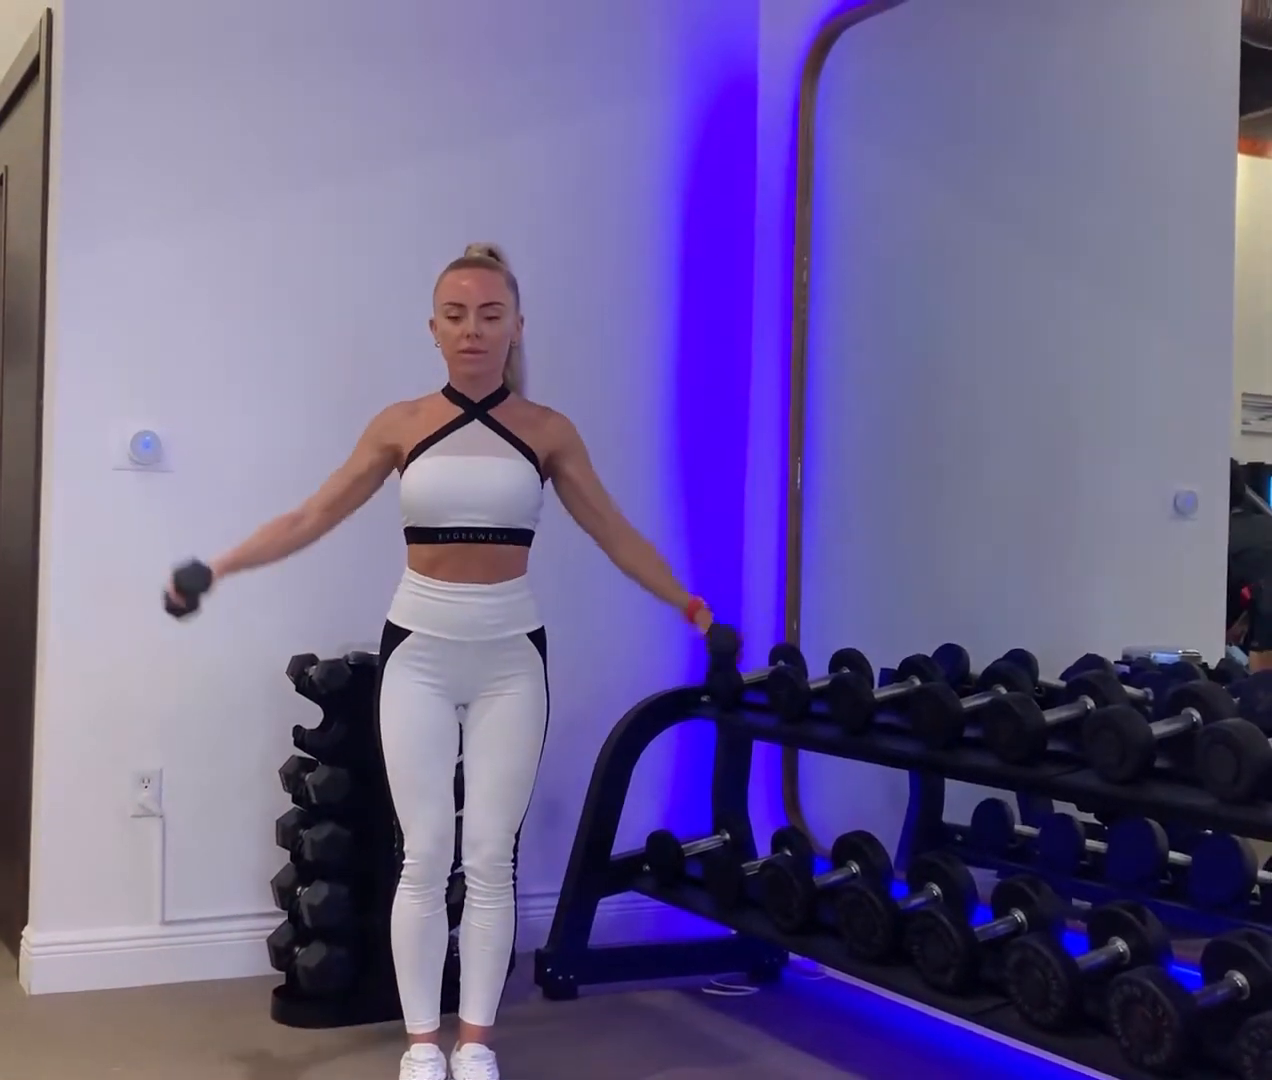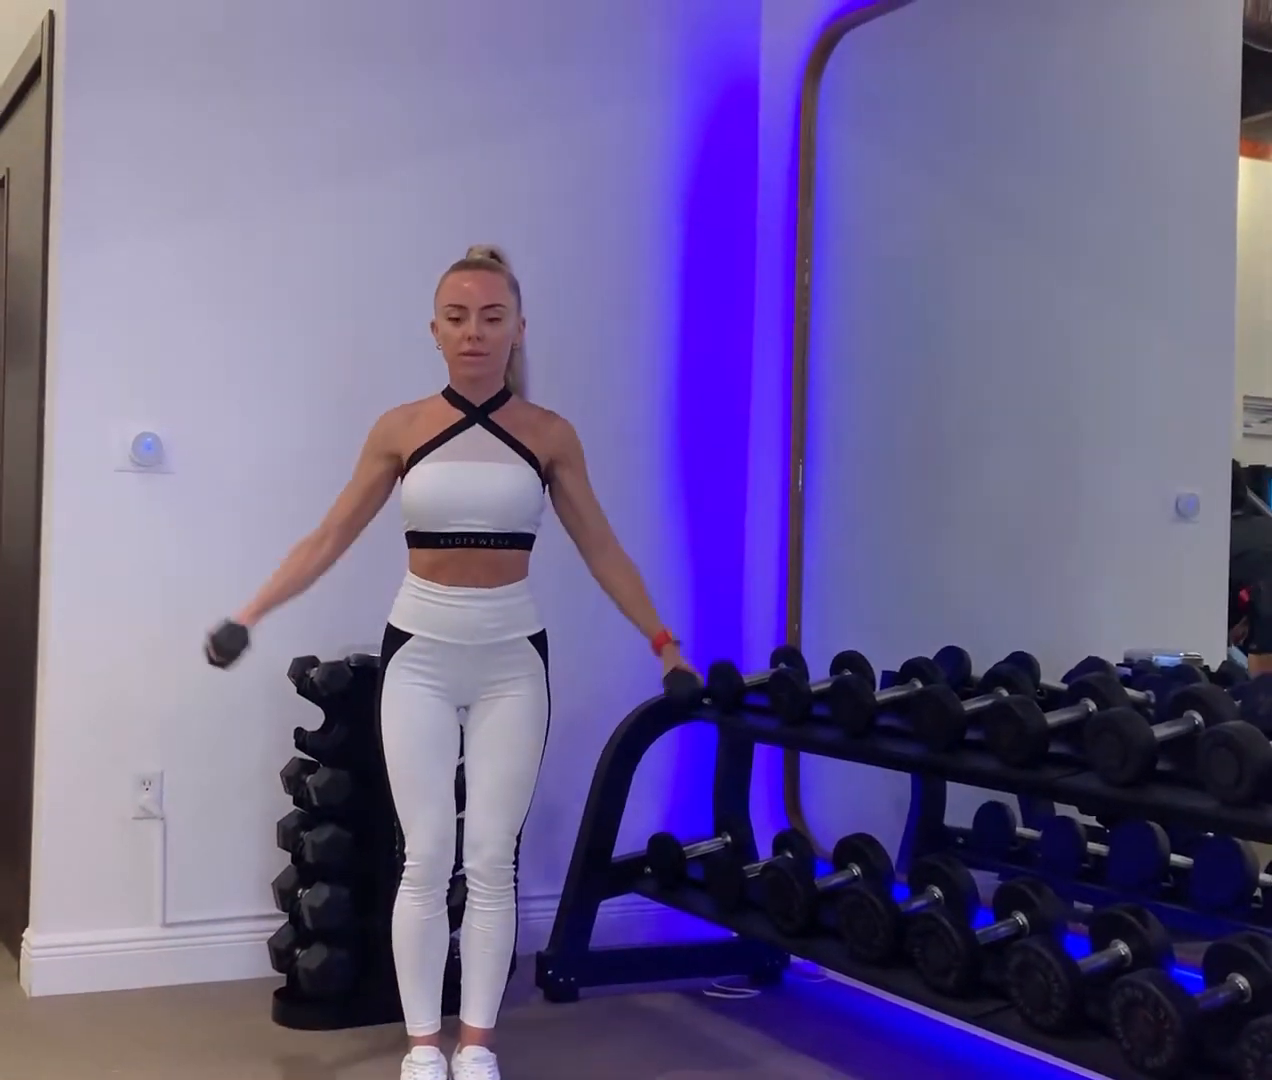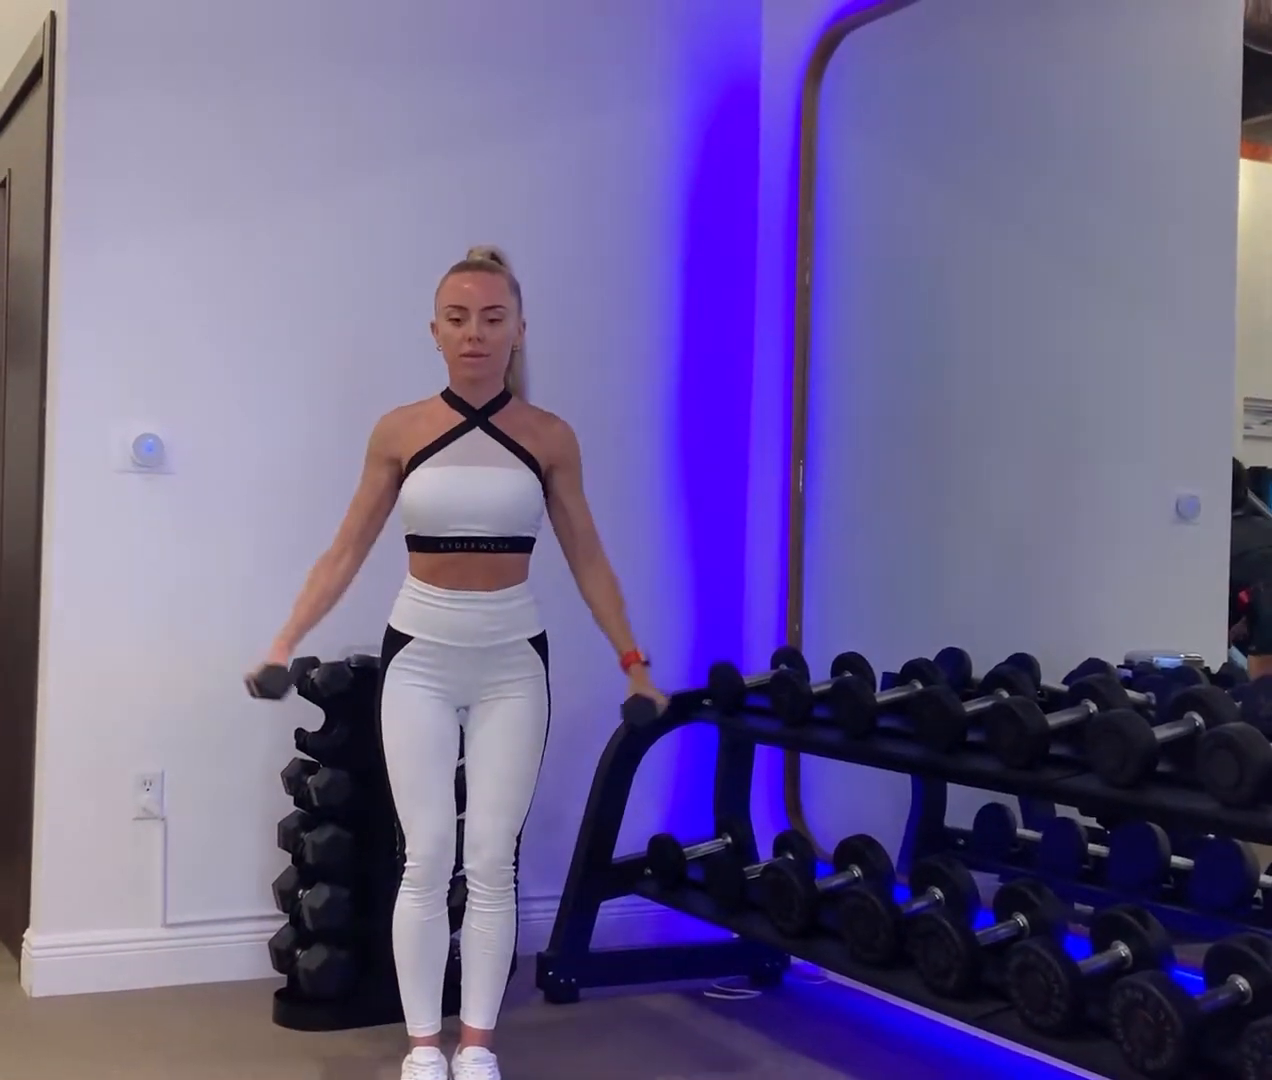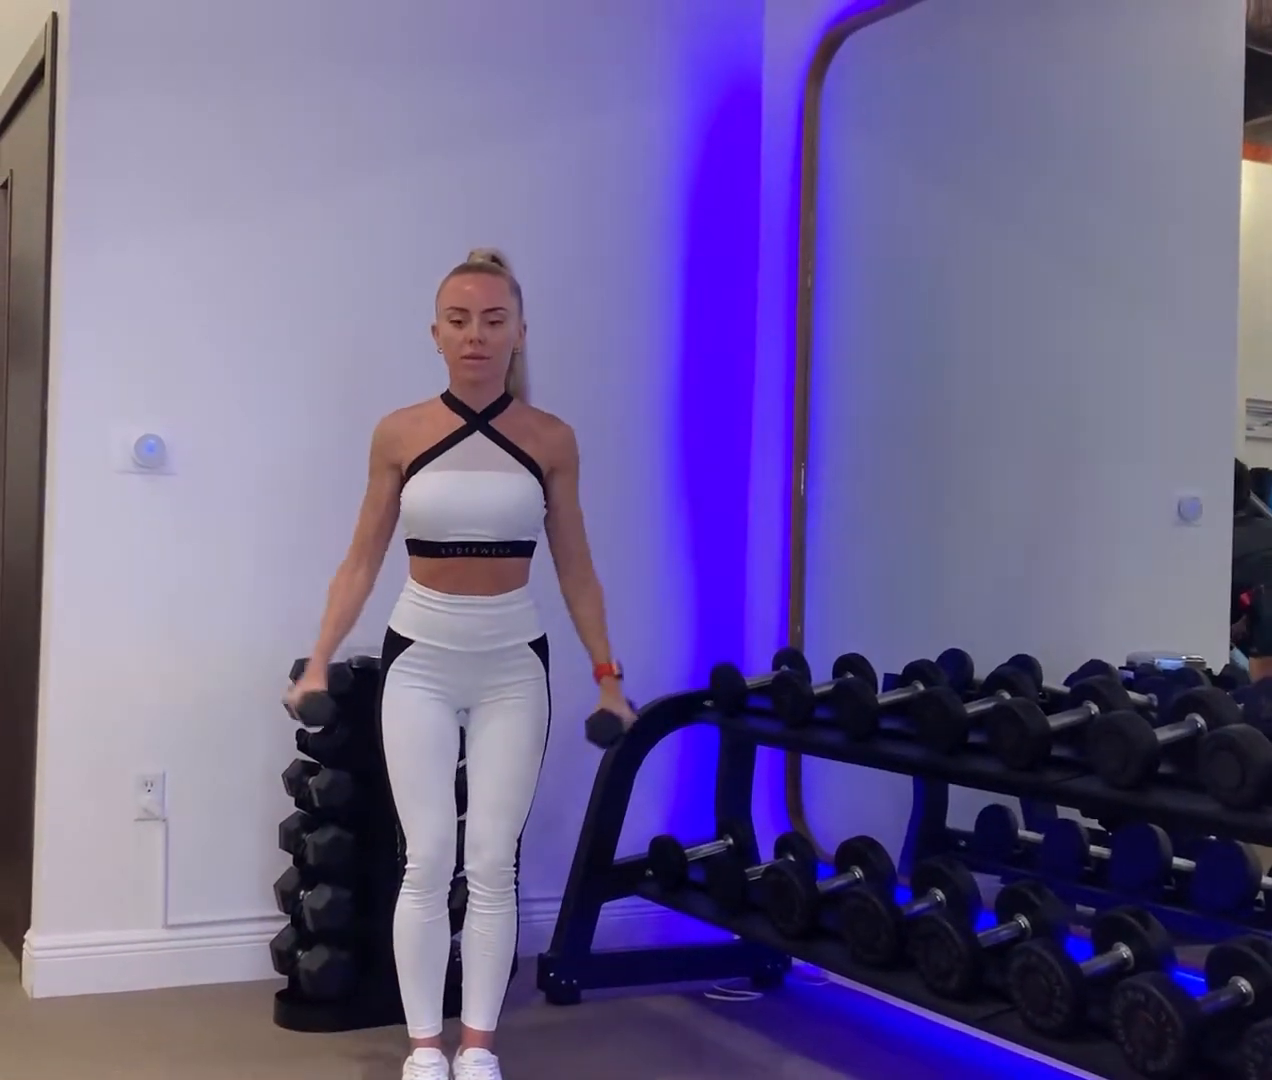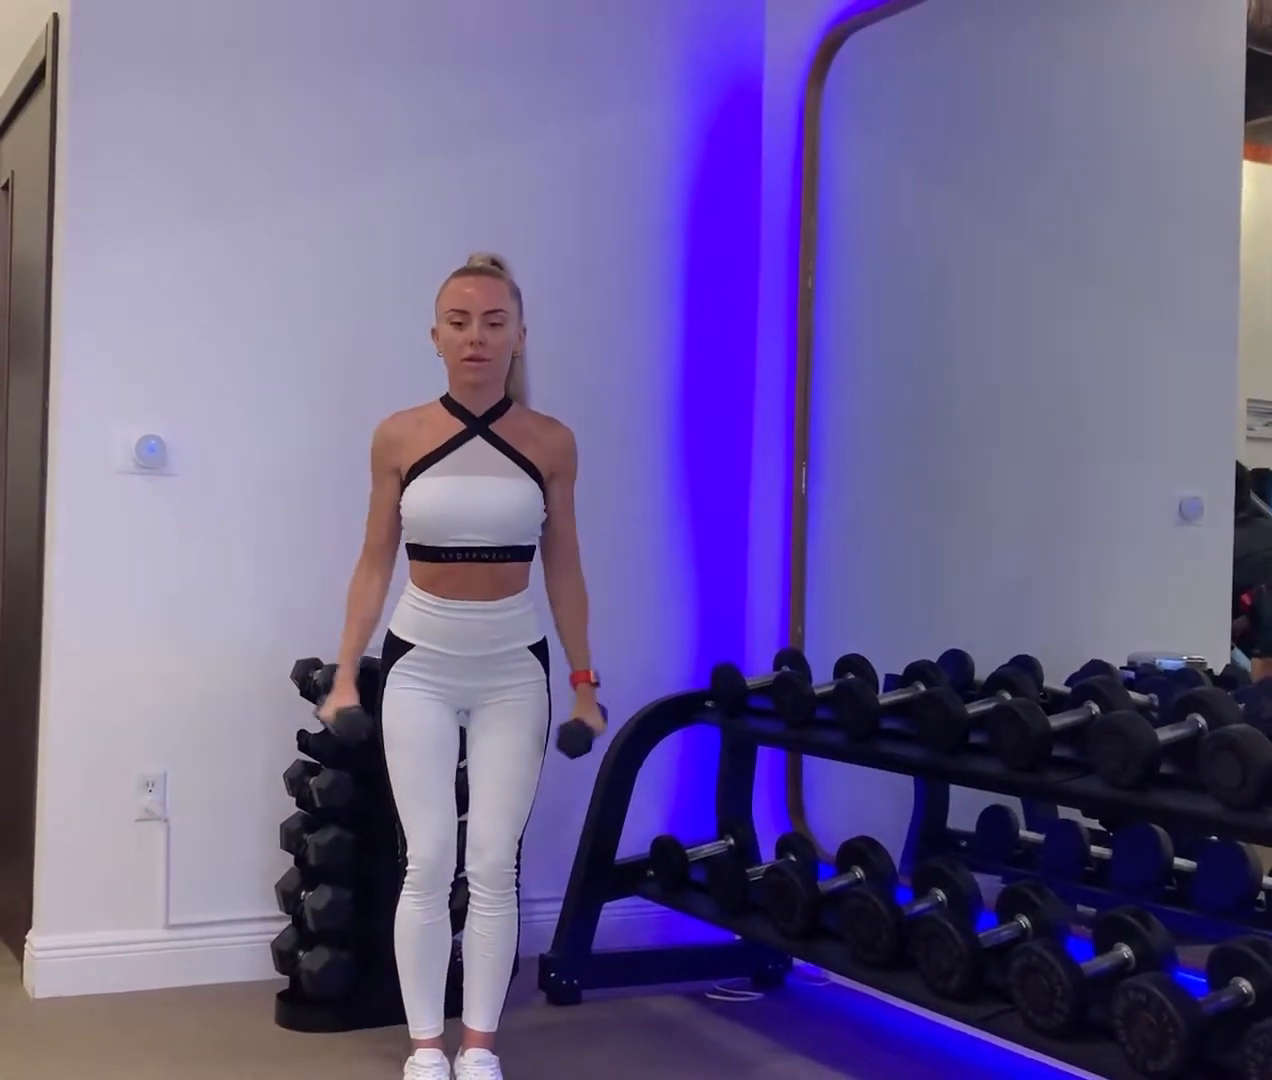
dt=0.1s
person 1, frame 1
left shoulder: (547, 430)
right shoulder: (399, 424)
left elbow: (617, 535)
right elbow: (312, 517)
left wrist: (694, 606)
right wrist: (221, 565)
left hip: (510, 655)
right hip: (419, 650)
left knee: (490, 858)
right knee: (425, 855)
person 1, frame 2
left shoulder: (550, 434)
right shoulder: (399, 428)
left elbow: (601, 549)
right elbow: (333, 536)
left wrist: (663, 641)
right wrist: (253, 613)
left hip: (511, 659)
right hip: (420, 654)
left knee: (492, 860)
right knee: (426, 858)
person 1, frame 3
left shoulder: (550, 436)
right shoulder: (400, 431)
left elbow: (587, 559)
right elbow: (347, 550)
left wrist: (632, 659)
right wrist: (285, 638)
left hip: (512, 662)
right hip: (420, 656)
left knee: (493, 861)
right knee: (426, 857)
person 1, frame 4
left shoulder: (552, 439)
right shoulder: (398, 433)
left elbow: (574, 564)
right elbow: (364, 557)
left wrist: (606, 671)
right wrist: (320, 660)
left hip: (514, 666)
right hip: (419, 661)
left knee: (493, 865)
right knee: (427, 862)
person 1, frame 5
left shoulder: (552, 442)
right shoulder: (399, 436)
left elbow: (563, 570)
right elbow: (373, 565)
left wrist: (584, 681)
right wrist: (343, 675)
left hip: (513, 669)
right hip: (420, 664)
left knee: (494, 866)
right knee: (428, 863)
